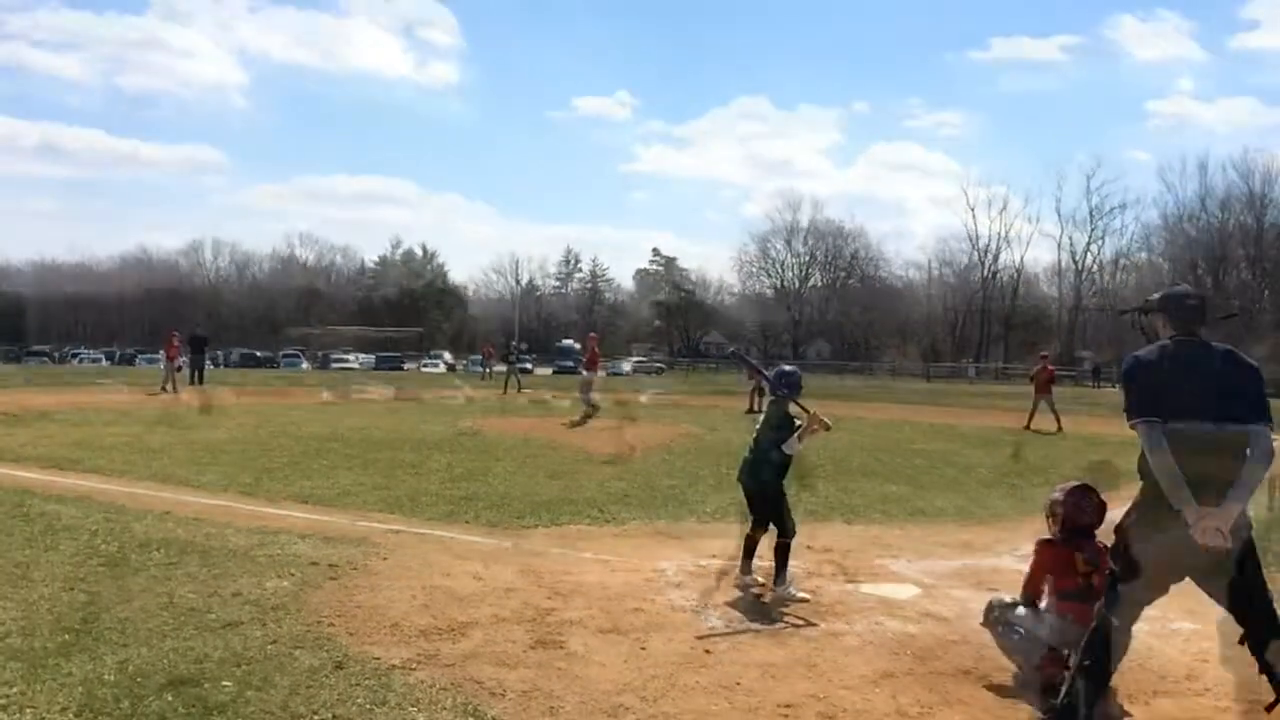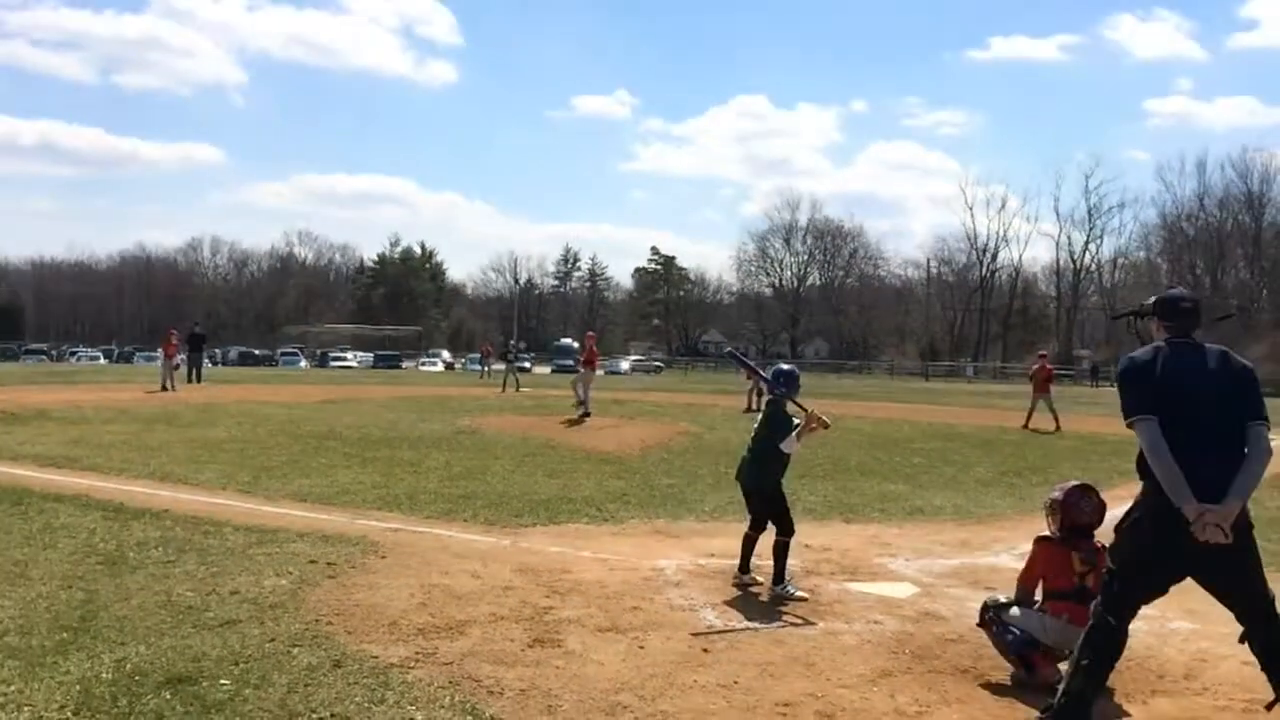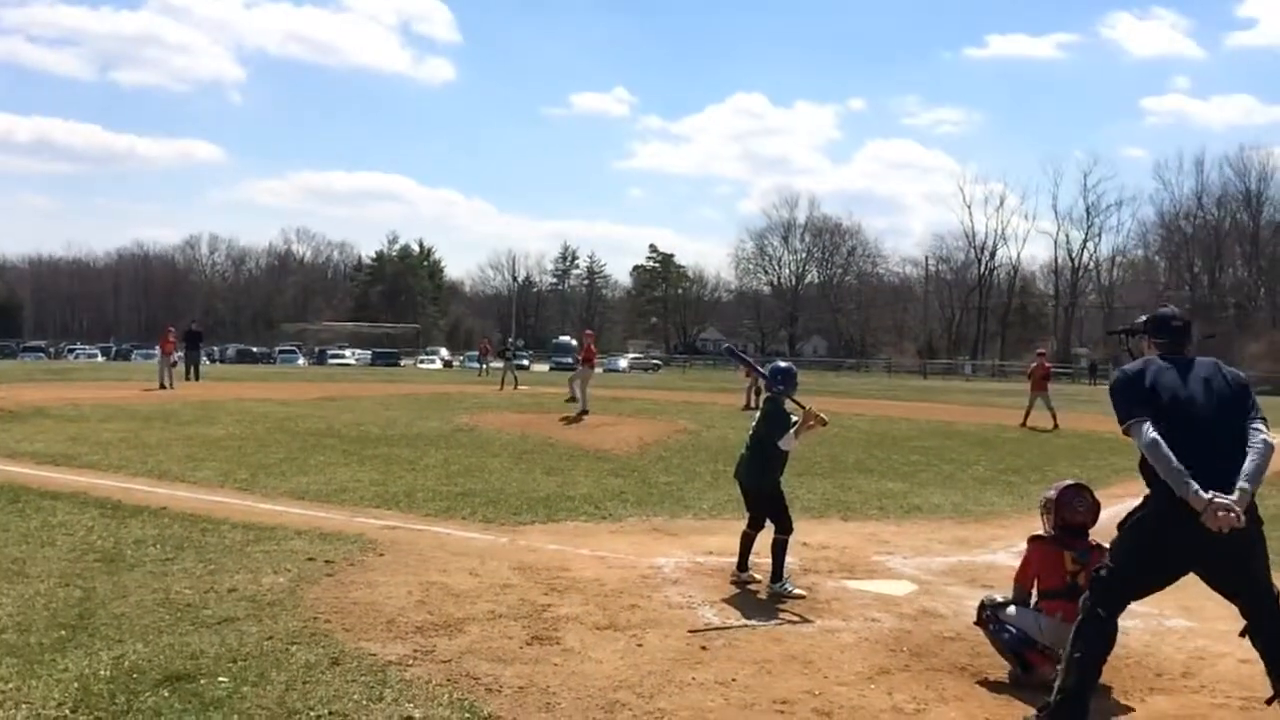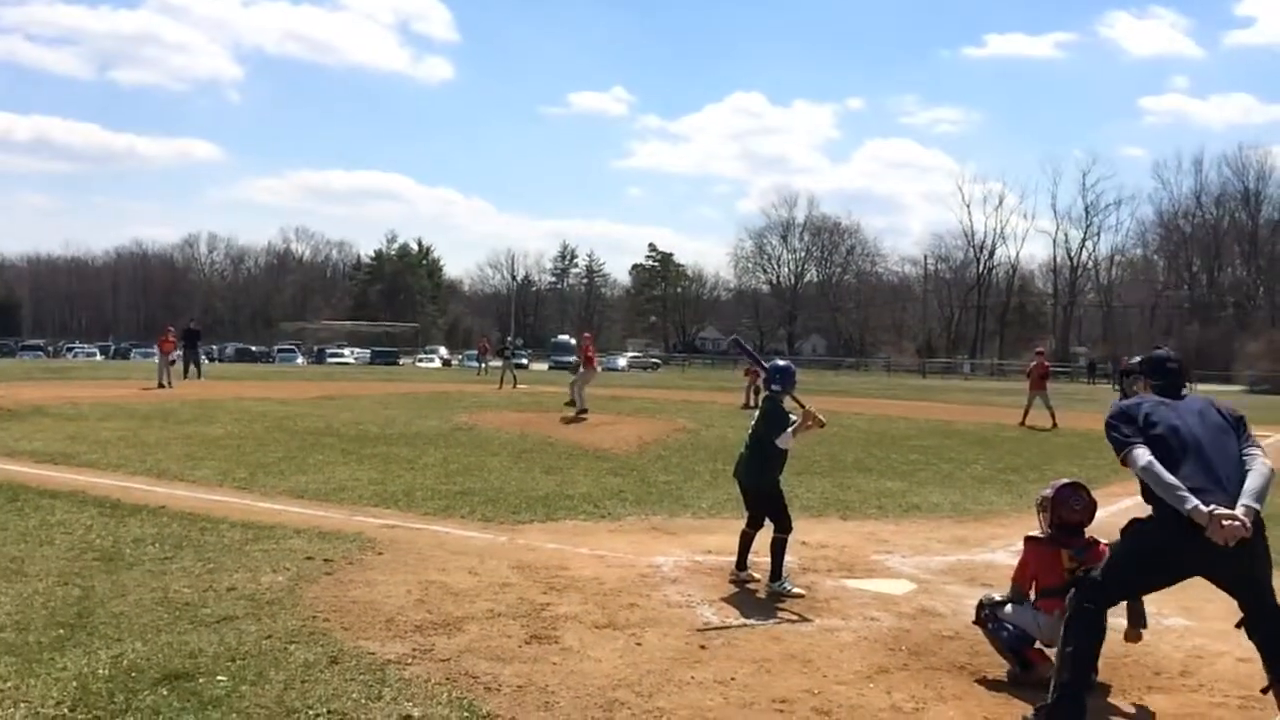
dt=0.2s
person 1, frame 1
left shoulder: (1144, 364)
right shoulder: (1243, 368)
left elbow: (1154, 442)
left wrist: (1191, 512)
right wrist: (1227, 510)
left hip: (1163, 513)
right hip: (1226, 517)
left knee: (1118, 612)
person 1, frame 2
left shoulder: (1139, 365)
right shoulder: (1239, 369)
left elbow: (1152, 440)
left wrist: (1190, 509)
right wrist: (1227, 508)
left hip: (1163, 513)
right hip: (1227, 518)
left knee: (1112, 613)
person 1, frame 3
left shoulder: (1132, 376)
right shoulder: (1231, 377)
left elbow: (1149, 440)
left wrist: (1199, 499)
right wrist: (1239, 498)
left hip: (1171, 513)
right hip: (1237, 517)
left knee: (1102, 604)
person 1, frame 4
left shoulder: (1127, 410)
right shoulder: (1222, 411)
left elbow: (1144, 464)
left wrist: (1200, 513)
right wrist: (1245, 513)
left hip: (1178, 528)
right hip: (1243, 531)
left knee: (1089, 598)
person 2, frame 1
left shoulder: (776, 410)
right shoulder: (778, 413)
left elbow: (792, 438)
right elbow: (789, 447)
left wrist: (812, 429)
right wrist: (809, 428)
left hip: (752, 475)
right hip: (762, 479)
left knee: (759, 525)
right knee: (785, 529)
left ankle: (744, 574)
right ankle: (780, 586)
person 2, frame 2
left shoulder: (773, 409)
right shoulder: (778, 413)
left elbow: (789, 435)
right elbow: (788, 446)
left wrist: (810, 426)
right wrist: (806, 425)
left hip: (751, 475)
right hip: (763, 480)
left knee: (758, 523)
right knee: (785, 528)
left ankle: (742, 573)
right ankle: (778, 585)
person 2, frame 3
left shoulder: (770, 407)
right shoulder: (776, 411)
left elbow: (788, 431)
right elbow: (786, 443)
left wrist: (808, 423)
right wrist: (804, 422)
left hip: (749, 473)
right hip: (761, 477)
left knee: (756, 520)
right knee: (784, 526)
left ankle: (741, 570)
right ankle: (777, 582)
person 2, frame 4
left shoulder: (769, 406)
right shoulder: (775, 410)
left elbow: (787, 430)
right elbow: (783, 441)
left wrist: (807, 424)
right wrist: (803, 422)
left hip: (748, 472)
right hip: (761, 476)
left knee: (755, 519)
right knee: (783, 524)
left ankle: (740, 569)
right ankle: (776, 581)
person 3, frame 1
left shoulder: (1050, 548)
right shoulder: (1104, 554)
left elbow: (1028, 597)
left hip: (1061, 629)
left knee: (997, 609)
left ankle: (1047, 671)
person 3, frame 2
left shoulder: (1046, 546)
right shoulder: (1103, 554)
left elbow: (1023, 597)
left hip: (1056, 630)
left knee: (992, 610)
left ankle: (1040, 669)
person 3, frame 3
left shoulder: (1040, 545)
right shoulder: (1100, 553)
left elbow: (1019, 597)
left hip: (1050, 629)
left knee: (989, 609)
left ankle: (1038, 667)
person 3, frame 4
left shoulder: (1037, 545)
right shoulder: (1098, 549)
left elbow: (1017, 595)
right wrist: (1135, 626)
left hip: (1047, 627)
left knee: (989, 608)
left ankle: (1034, 665)
